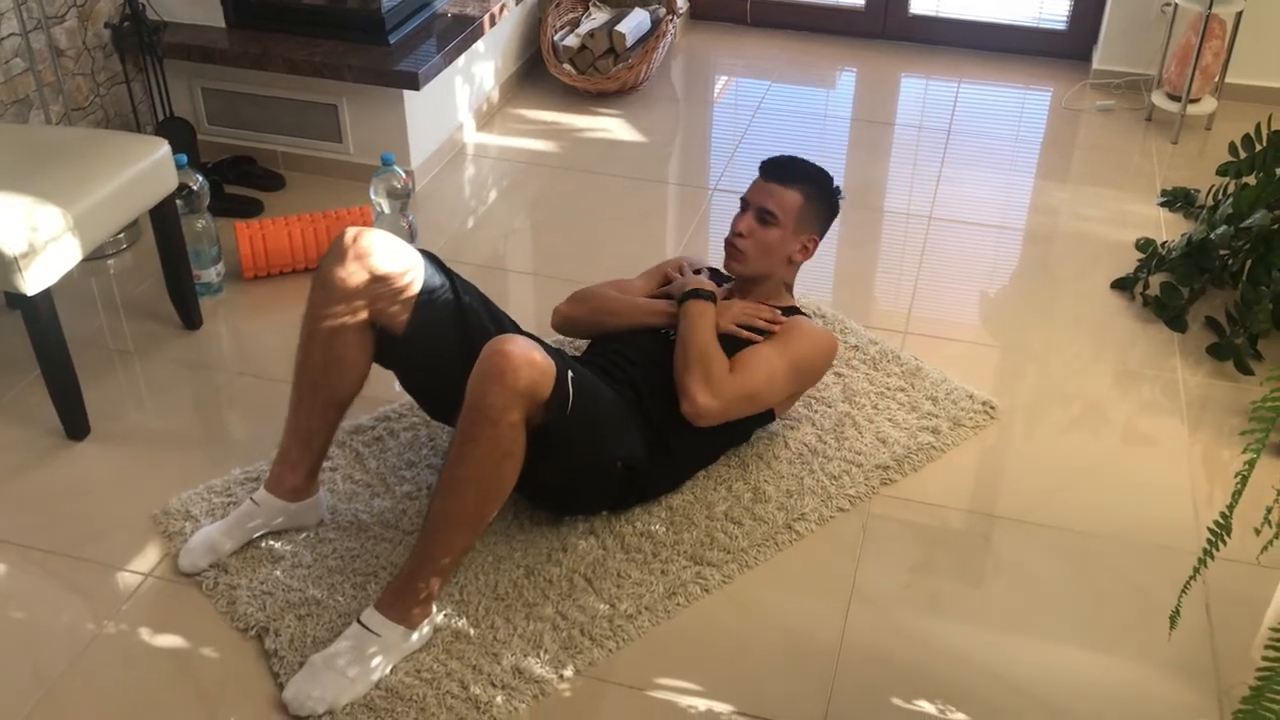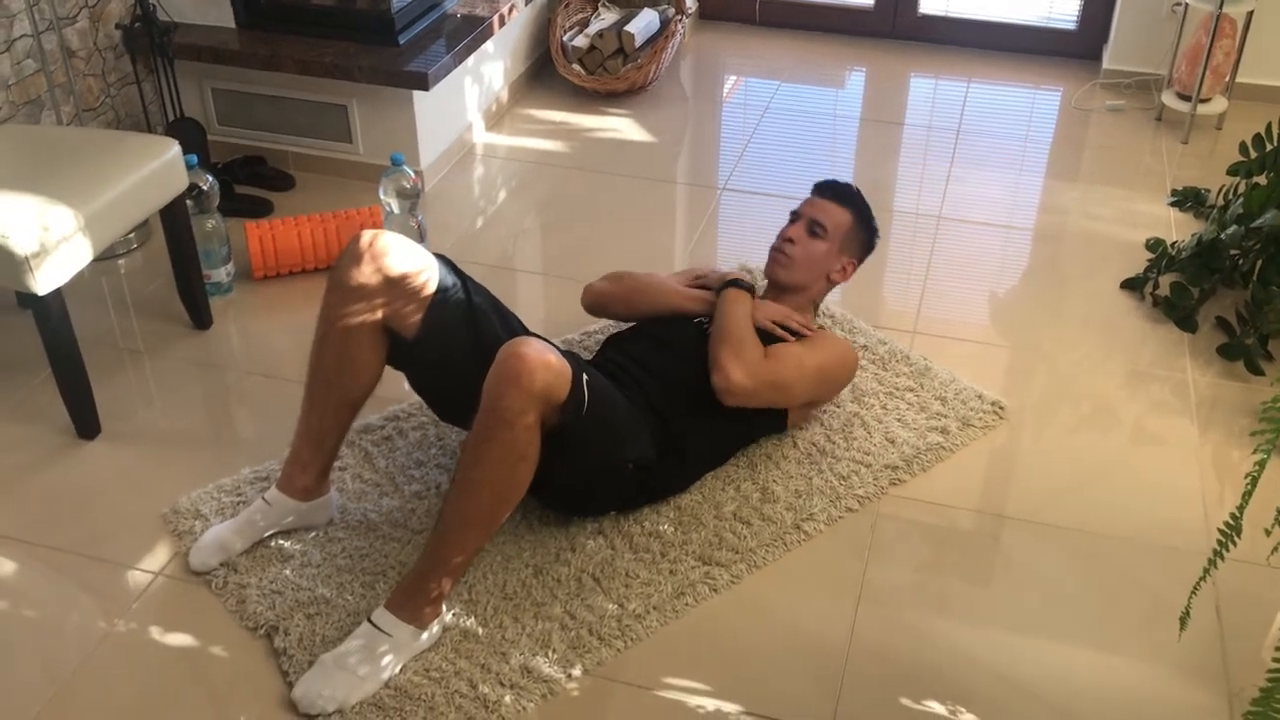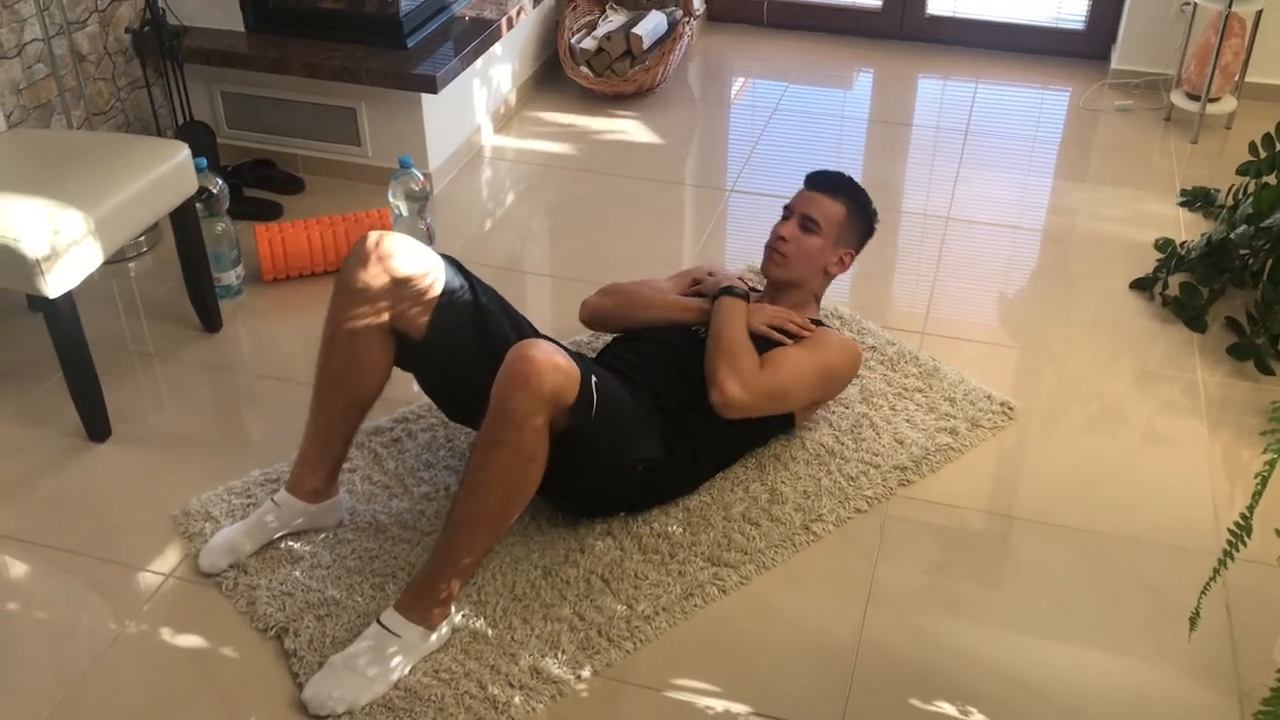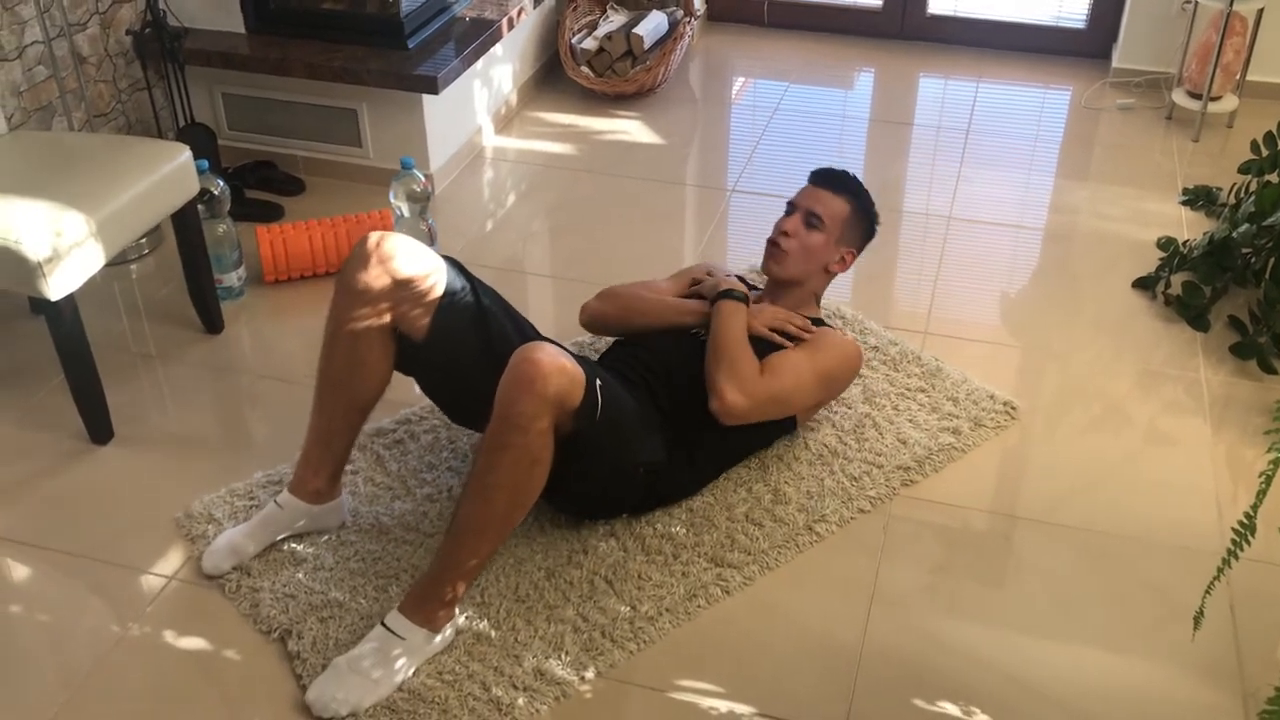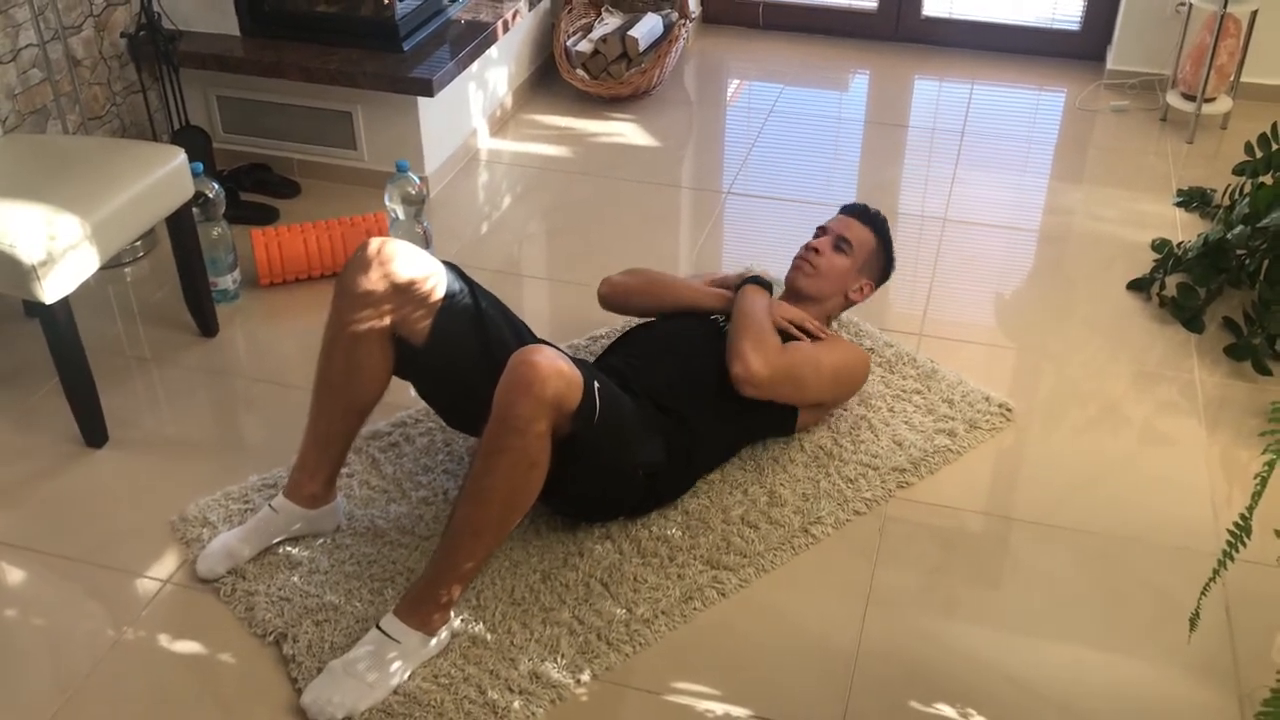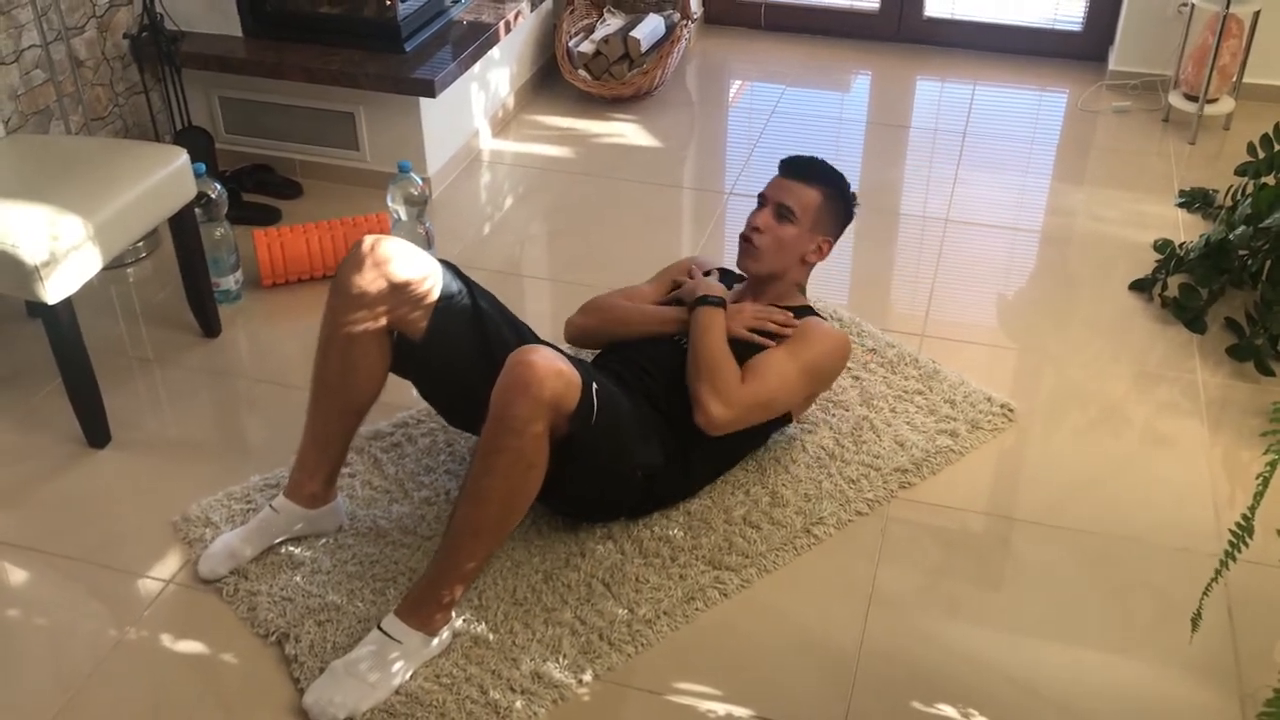
dt=0.5s
person 1, frame 1
left shoulder: (804, 340)
right shoulder: (698, 272)
left elbow: (703, 400)
right elbow: (570, 313)
left wrist: (696, 302)
right wrist: (684, 303)
left hip: (614, 451)
right hip: (547, 399)
left knee: (512, 363)
right knee: (362, 256)
left ankle: (405, 610)
right ankle: (291, 491)
person 1, frame 2
left shoulder: (826, 354)
right shoulder: (721, 284)
left elbow: (734, 379)
right elbow: (600, 295)
left wrist: (732, 295)
right wrist: (716, 297)
left hip: (624, 451)
right hip: (555, 402)
left knee: (528, 365)
right knee: (376, 260)
left ankle: (416, 609)
right ankle: (302, 489)
person 1, frame 3
left shoulder: (829, 350)
right shoulder: (720, 281)
left elbow: (732, 392)
right elbow: (597, 307)
left wrist: (729, 299)
right wrist: (714, 305)
left hip: (632, 453)
right hip: (564, 405)
left knee: (536, 367)
right knee: (384, 260)
left ankle: (423, 612)
right ankle: (310, 492)
person 1, frame 4
left shoulder: (830, 350)
right shoulder: (720, 280)
left elbow: (731, 400)
right elbow: (598, 311)
left wrist: (728, 303)
right wrist: (712, 307)
left hip: (635, 455)
right hip: (565, 405)
left knee: (540, 370)
right knee: (383, 262)
left ankle: (427, 613)
right ankle: (312, 494)
person 1, frame 5
left shoulder: (839, 358)
right shoulder: (739, 296)
left elbow: (750, 367)
right elbow: (615, 288)
left wrist: (753, 291)
right wrist: (738, 294)
left hip: (635, 456)
right hip: (569, 406)
left knee: (539, 370)
right knee: (384, 265)
left ankle: (423, 617)
right ankle: (309, 497)
person 1, frame 6
left shoulder: (817, 341)
right shoulder: (703, 274)
left elbow: (716, 410)
right elbow: (582, 325)
left wrist: (706, 308)
right wrist: (696, 308)
left hip: (633, 457)
right hip: (562, 404)
left knee: (535, 373)
right knee: (379, 263)
left ankle: (425, 617)
right ankle: (309, 497)
